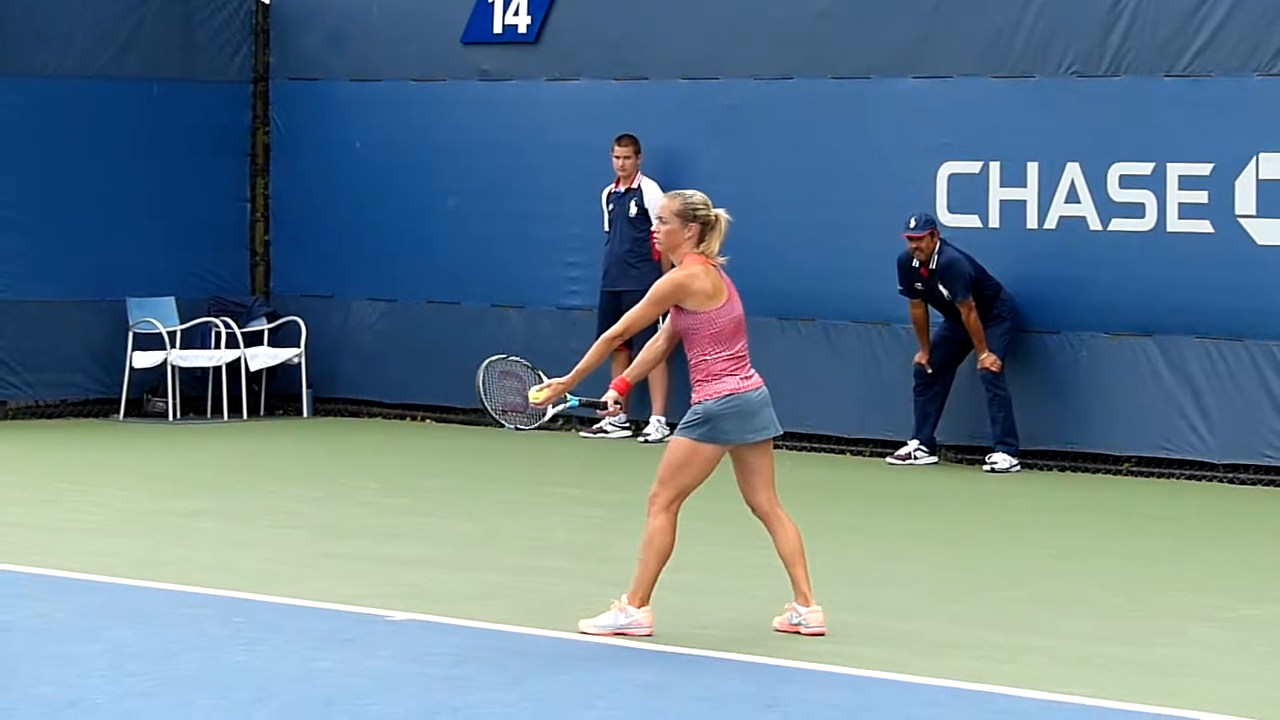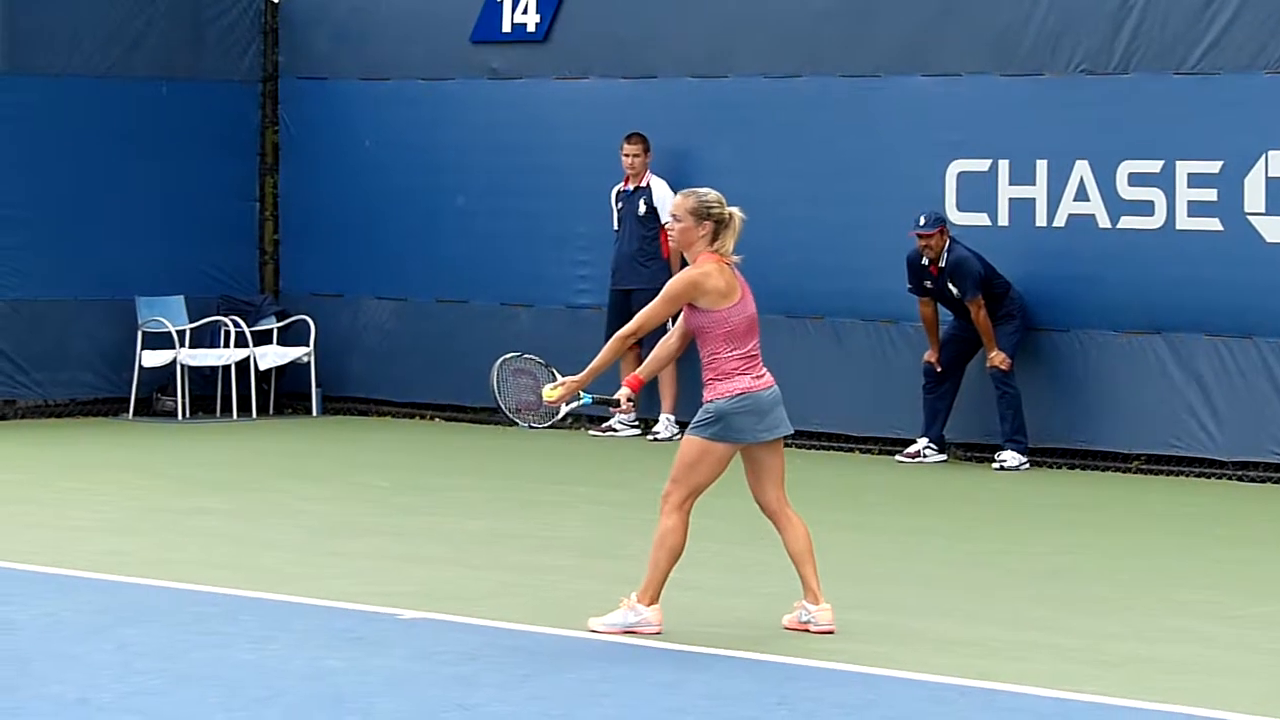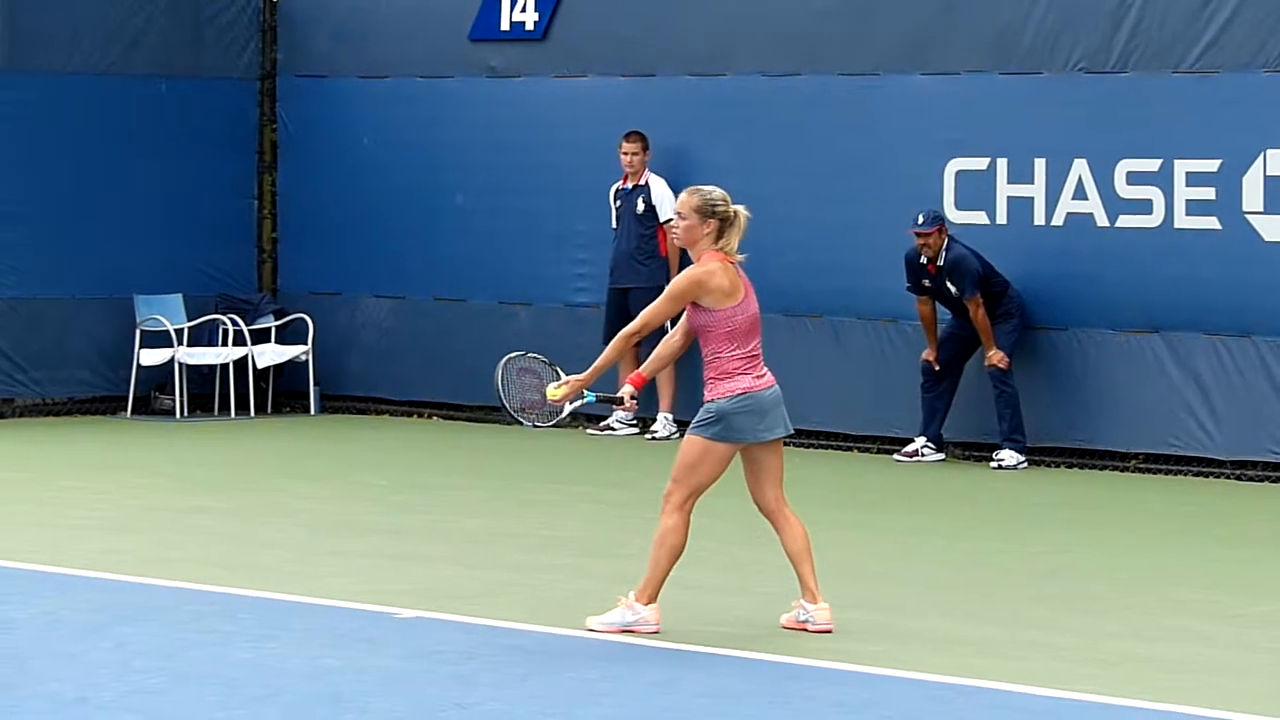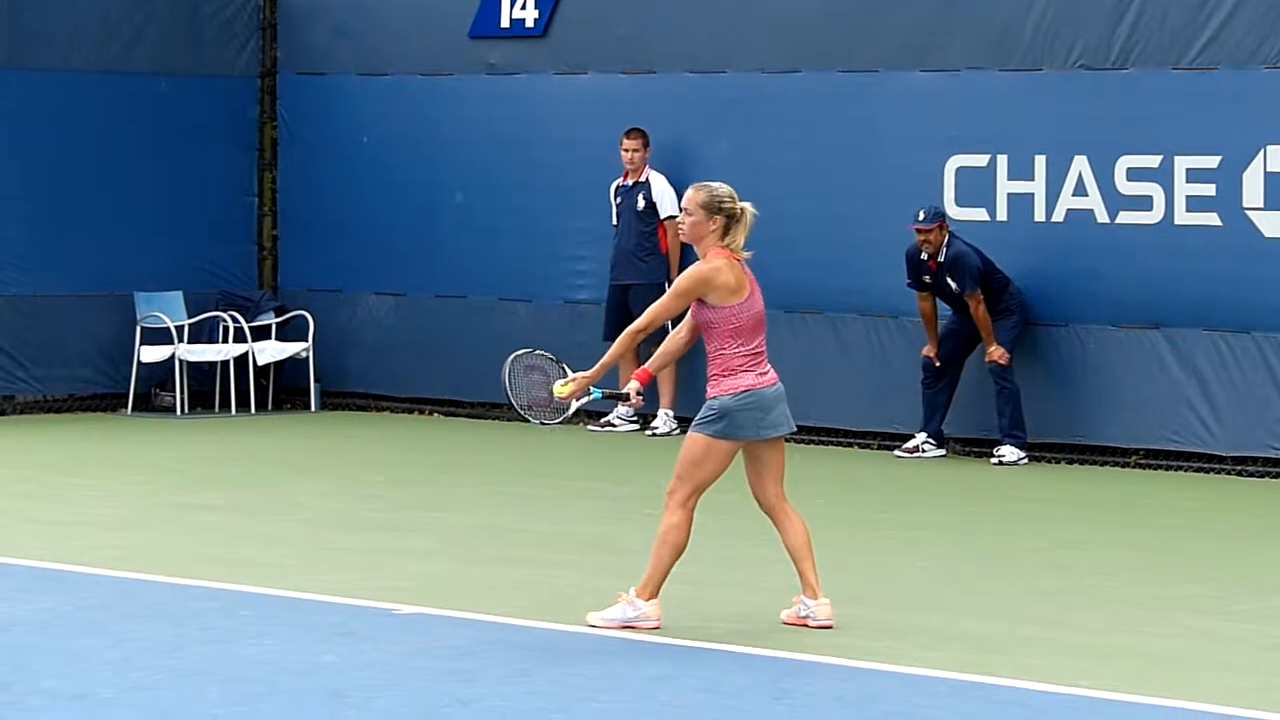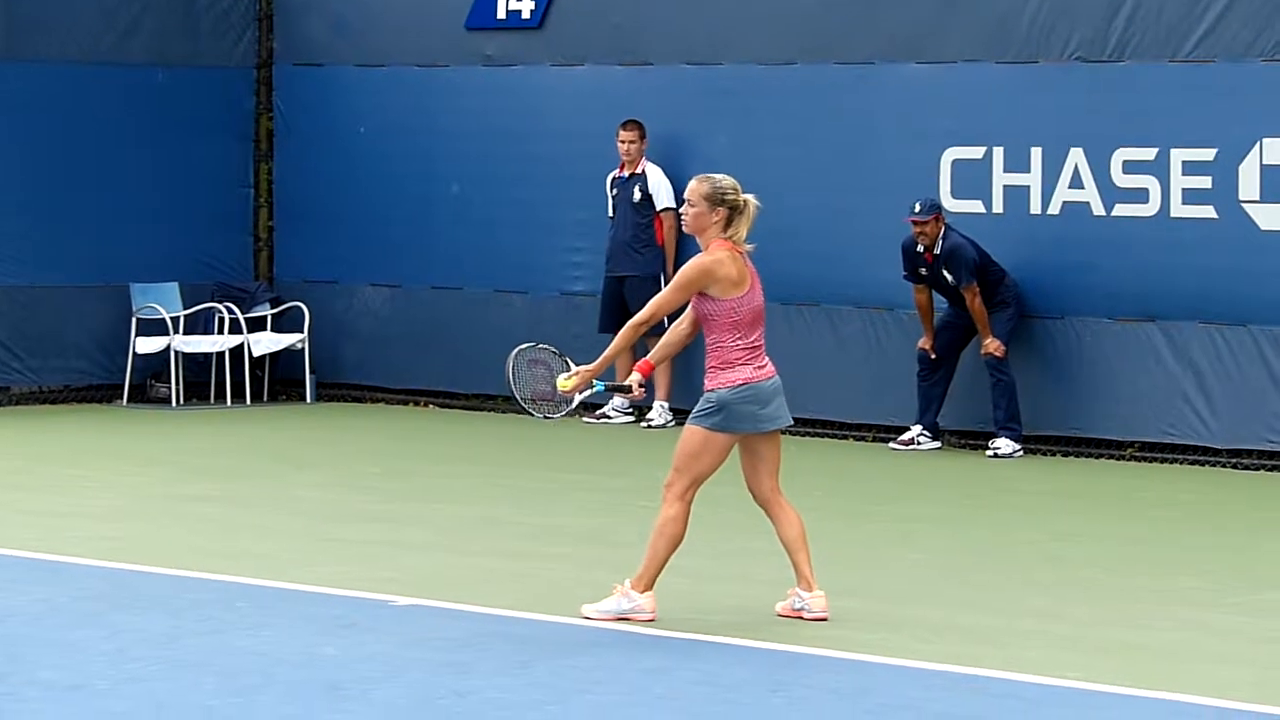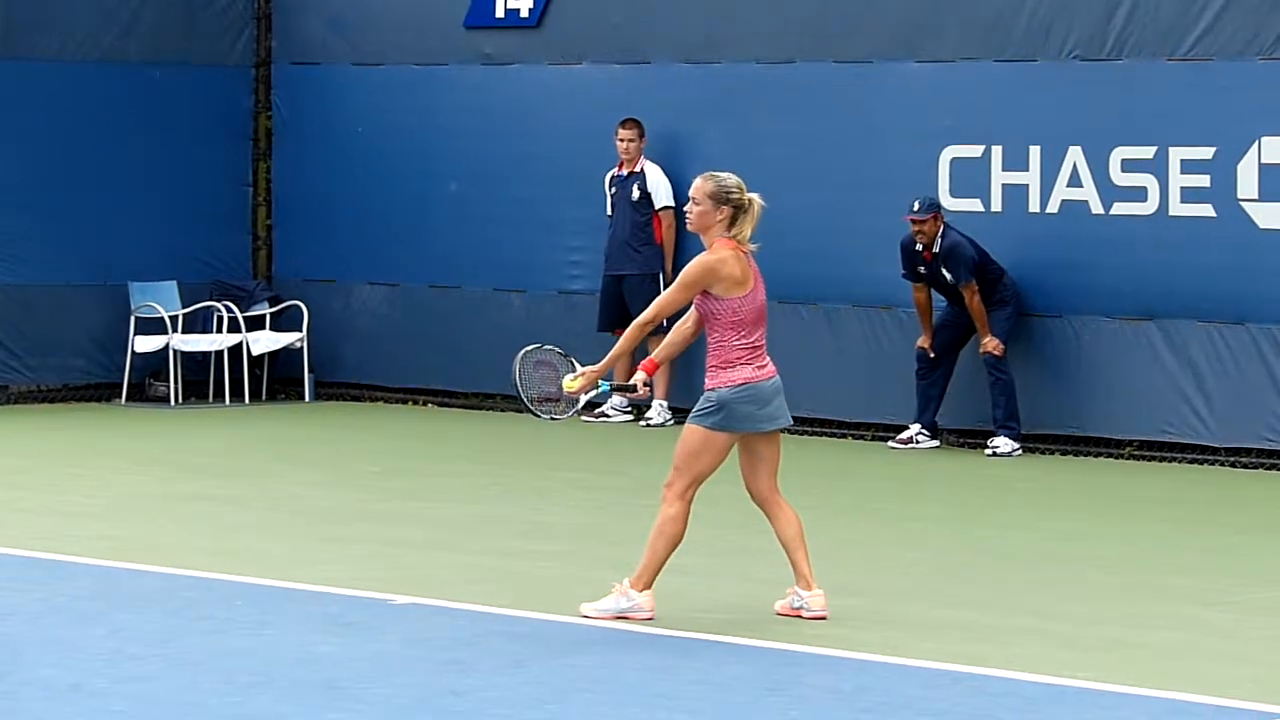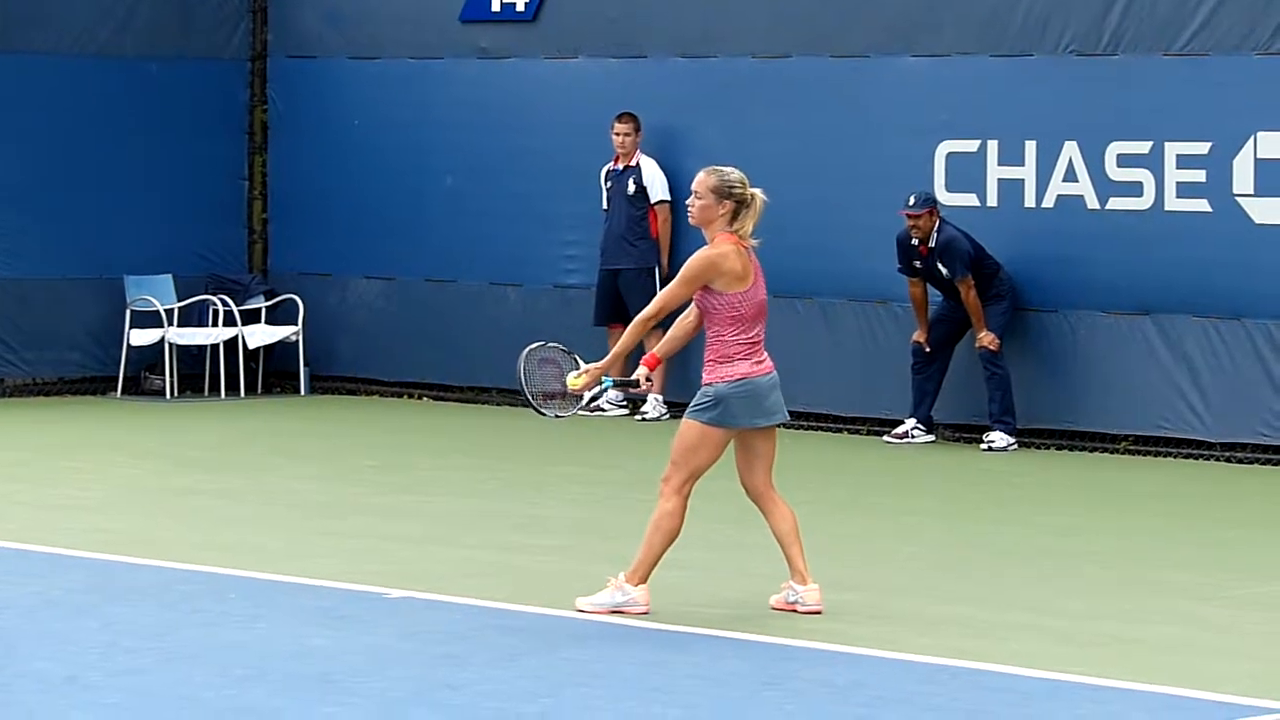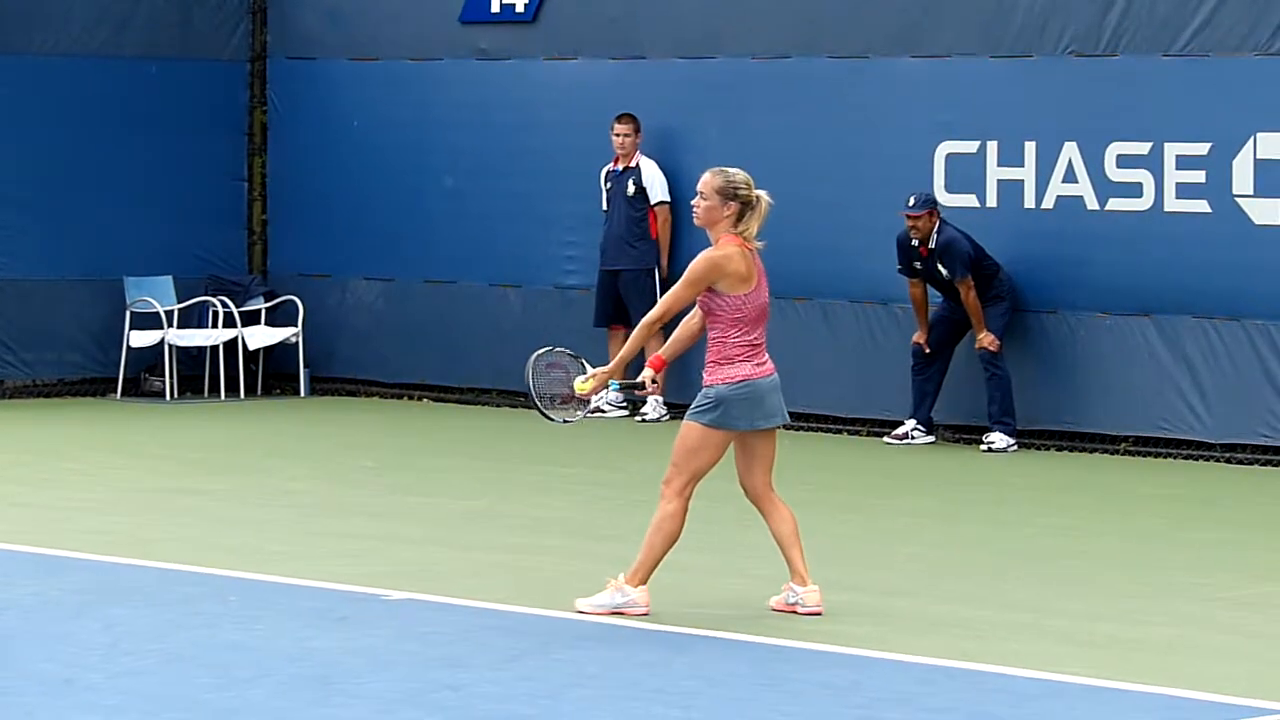
dt=0.3s
person 1, frame 1
left shoulder: (684, 278)
right shoulder: (706, 272)
left elbow: (616, 335)
right elbow: (663, 340)
left wrist: (568, 382)
right wrist: (621, 386)
left hip: (718, 405)
right hip: (750, 397)
left knee: (662, 502)
right knee: (767, 506)
left ankle: (634, 609)
right ankle: (807, 608)
person 1, frame 2
left shoulder: (697, 277)
right shoulder: (720, 270)
left elbow: (629, 332)
right elbow: (676, 338)
left wrist: (581, 380)
right wrist: (634, 383)
left hip: (729, 404)
right hip: (762, 396)
left knee: (674, 501)
right knee: (776, 504)
left ankle: (644, 607)
right ankle: (816, 606)
person 1, frame 3
left shoulder: (701, 274)
right shoulder: (724, 268)
left elbow: (634, 331)
right elbow: (679, 336)
left wrist: (586, 378)
right wrist: (637, 380)
left hip: (730, 404)
right hip: (762, 396)
left knee: (676, 501)
right knee: (774, 504)
left ankle: (642, 606)
right ankle: (813, 605)
person 1, frame 4
left shoulder: (706, 271)
right shoulder: (731, 265)
left elbow: (641, 327)
right elbow: (684, 333)
left wrist: (592, 375)
right wrist: (642, 377)
left hip: (732, 400)
right hip: (764, 393)
left knee: (679, 498)
right knee: (774, 501)
left ankle: (643, 602)
right ankle: (815, 601)
person 1, frame 5
left shoulder: (708, 263)
right shoulder: (733, 256)
left elbow: (643, 320)
right elbow: (686, 325)
left wrist: (595, 368)
right wrist: (644, 368)
left hip: (730, 394)
right hip: (762, 386)
left knee: (676, 491)
right knee: (768, 493)
left ankle: (638, 593)
right ankle: (809, 593)
person 1, frame 6
left shoulder: (712, 262)
right shoulder: (737, 256)
left elbow: (648, 319)
right elbow: (690, 323)
left wrist: (601, 369)
right wrist: (648, 367)
left hip: (730, 392)
right hip: (763, 386)
left knee: (676, 491)
right knee: (767, 493)
left ankle: (636, 593)
right ankle: (808, 592)
person 1, frame 7
left shoulder: (714, 256)
right shoulder: (740, 251)
left elbow: (650, 315)
right elbow: (693, 317)
left wrist: (605, 365)
right wrist: (650, 362)
left hip: (728, 388)
right hip: (760, 382)
left knee: (673, 486)
right knee: (761, 489)
left ankle: (631, 588)
right ankle: (803, 587)
person 1, frame 8
left shoulder: (717, 258)
right shoulder: (744, 252)
left elbow: (655, 317)
right elbow: (698, 318)
left wrist: (614, 368)
right wrist: (656, 364)
left hip: (728, 389)
right hip: (760, 383)
left knee: (674, 489)
right knee: (761, 491)
left ankle: (631, 589)
right ankle: (803, 588)
person 2, frame 1
left shoulder: (649, 190)
right shoulder: (608, 194)
right wrist: (612, 272)
left hip: (642, 284)
right hip: (612, 283)
right knee: (618, 349)
left ankle: (658, 421)
right ankle: (618, 418)
person 2, frame 2
left shoulder: (658, 189)
right shoulder: (617, 193)
right wrist: (621, 271)
left hip: (651, 283)
right hip: (621, 282)
left knee: (659, 349)
right knee: (627, 347)
left ankle: (667, 420)
right ankle: (626, 417)
person 2, frame 3
left shoulder: (657, 187)
right shoulder: (616, 190)
left elbow: (673, 235)
left wrist: (674, 280)
right wrist: (619, 270)
left hip: (650, 282)
right hip: (619, 281)
left knee: (658, 348)
right knee: (626, 346)
left ankle: (666, 419)
right ankle: (625, 416)
person 2, frame 4
left shoulder: (658, 184)
right shoulder: (616, 187)
left elbow: (673, 232)
left wrist: (673, 276)
right wrist: (620, 266)
left hip: (650, 279)
right hip: (620, 277)
left knee: (659, 344)
left ankle: (666, 415)
right ankle: (625, 412)
person 2, frame 5
left shoulder: (654, 176)
right shoulder: (612, 179)
left elbow: (669, 224)
left wrist: (669, 267)
right wrist: (616, 258)
left hip: (646, 270)
right hip: (615, 269)
left knee: (655, 335)
right knee: (621, 334)
left ankle: (662, 407)
right ankle: (621, 404)
person 2, frame 6
left shoulder: (653, 174)
right shoulder: (611, 177)
left elbow: (668, 222)
left wrist: (667, 266)
right wrist: (614, 256)
left hip: (645, 270)
right hip: (614, 268)
left knee: (653, 334)
right knee: (619, 332)
left ankle: (660, 406)
right ankle: (619, 402)
person 2, frame 7
left shoulder: (648, 168)
right shoulder: (607, 172)
left elbow: (664, 216)
left wrist: (663, 260)
right wrist: (610, 250)
left hip: (641, 264)
right hip: (610, 262)
left knee: (650, 328)
right knee: (615, 327)
left ankle: (656, 400)
right ankle: (615, 397)
person 2, frame 8
left shoulder: (648, 169)
right shoulder: (607, 172)
left elbow: (664, 217)
left wrist: (663, 261)
right wrist: (609, 252)
left hip: (641, 265)
right hip: (610, 263)
right knee: (615, 328)
left ankle: (656, 401)
right ankle: (614, 397)
person 3, frame 1
left shoulder: (952, 262)
right shoulder: (906, 262)
left elbow: (968, 311)
right elbow: (917, 306)
left wrist: (983, 353)
right wrist: (925, 350)
left hip: (995, 315)
right hip: (955, 320)
left knee: (990, 373)
right knee: (925, 371)
left ankle: (1006, 453)
right ankle: (922, 446)
person 3, frame 2
left shoulder: (961, 261)
right shoulder: (915, 260)
left elbow: (978, 309)
right elbow: (927, 304)
left wrist: (992, 351)
right wrist: (934, 348)
left hip: (1004, 313)
right hip: (965, 318)
left knee: (999, 370)
right knee: (935, 369)
left ankle: (1015, 451)
right ankle: (931, 444)
person 3, frame 3
left shoulder: (960, 259)
right shoulder: (914, 258)
left elbow: (976, 307)
right elbow: (925, 303)
left wrist: (990, 350)
right wrist: (932, 347)
left hip: (1003, 312)
right hip: (963, 317)
left knee: (998, 369)
right knee: (933, 367)
left ankle: (1013, 449)
right ankle: (929, 442)
person 3, frame 4
left shoulder: (960, 255)
right shoulder: (914, 255)
left elbow: (977, 303)
right elbow: (925, 299)
left wrist: (991, 346)
right wrist: (933, 343)
left hip: (1003, 308)
right hip: (964, 313)
left knee: (998, 365)
right knee: (934, 364)
left ankle: (1014, 445)
right ankle: (930, 438)
person 3, frame 5
left shoulder: (956, 248)
right shoulder: (910, 247)
left elbow: (973, 296)
right elbow: (922, 291)
left wrist: (987, 338)
right wrist: (928, 335)
left hip: (999, 301)
right hip: (960, 305)
left knee: (994, 358)
right knee: (929, 356)
left ankle: (1009, 438)
right ankle: (926, 430)
person 3, frame 6
left shoulder: (955, 246)
right shoulder: (909, 245)
left elbow: (972, 294)
right elbow: (920, 290)
left wrist: (986, 337)
right wrist: (927, 334)
left hip: (997, 299)
right hip: (959, 304)
left knee: (993, 357)
right knee: (928, 355)
left ankle: (1008, 437)
right ankle: (924, 430)
person 3, frame 7
left shoulder: (951, 241)
right shoulder: (905, 240)
left elbow: (968, 289)
right elbow: (916, 285)
left wrist: (981, 332)
right wrist: (923, 329)
left hip: (993, 294)
right hip: (954, 299)
left knee: (988, 351)
right knee: (923, 349)
left ankle: (1003, 431)
right ankle: (919, 424)
person 3, frame 8
left shoulder: (951, 242)
right shoulder: (905, 241)
left elbow: (968, 290)
right elbow: (916, 286)
left wrist: (981, 333)
right wrist: (923, 330)
left hip: (993, 295)
right hip: (954, 300)
left knee: (988, 352)
right knee: (923, 350)
left ankle: (1003, 432)
right ankle: (919, 425)
